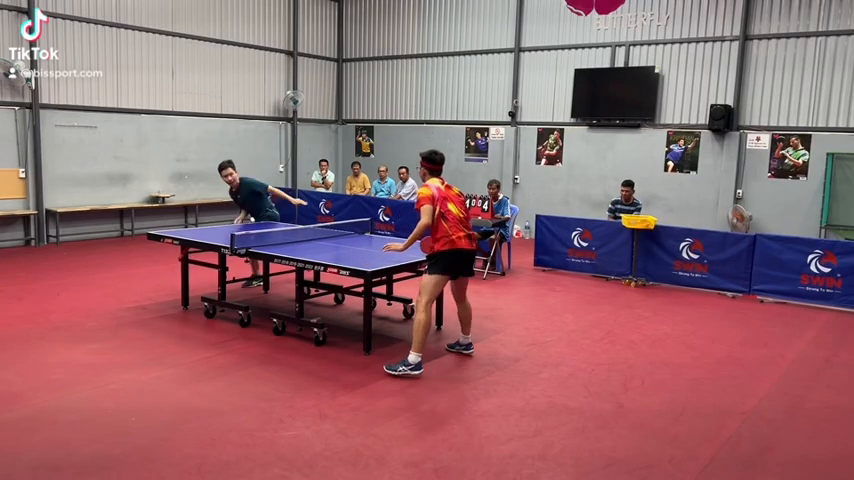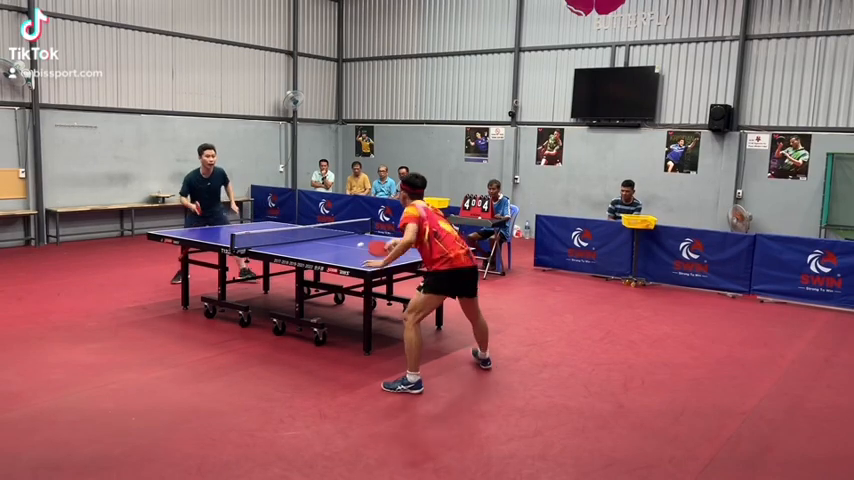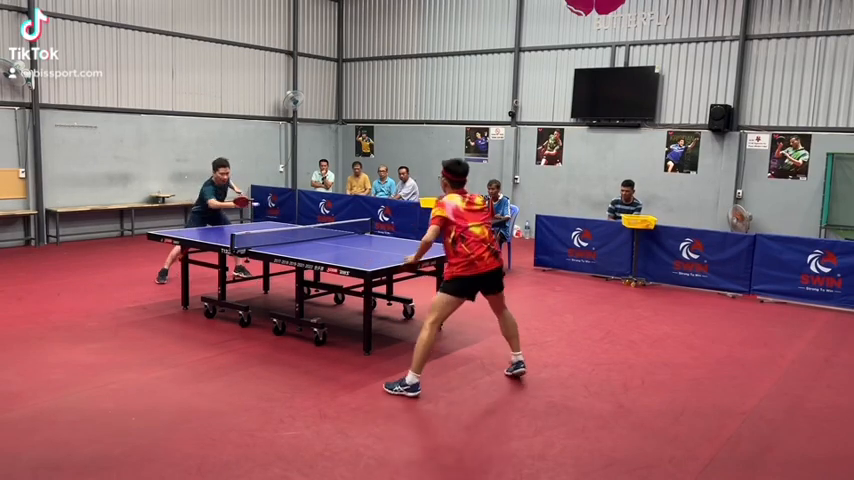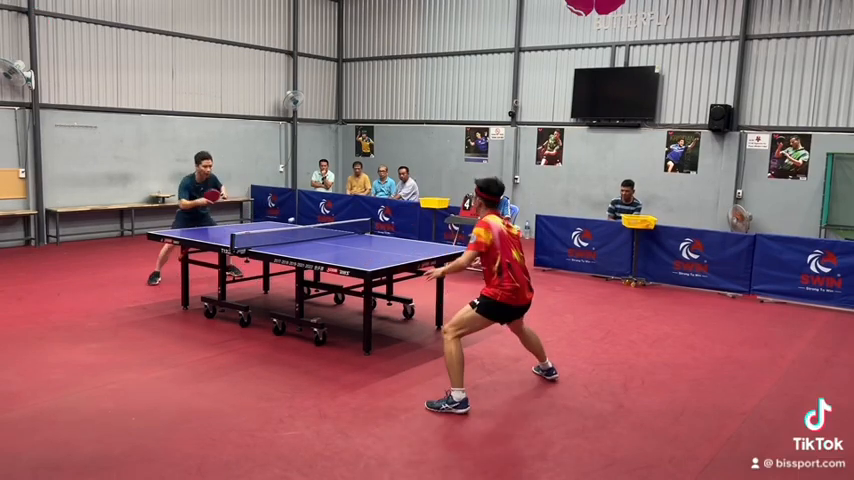
dt=0.5s
person 1, frame 1
left shoulder: (427, 190)
right shoulder: (454, 190)
left elbow: (426, 222)
left wrist: (404, 246)
left hip: (447, 251)
right hip: (467, 248)
left knee: (423, 303)
right knee: (459, 296)
left ankle: (413, 360)
right ankle: (465, 342)
person 1, frame 2
left shoulder: (412, 210)
right shoulder: (432, 211)
left elbow: (410, 239)
left wrist: (384, 262)
right wrist: (398, 243)
left hip: (445, 270)
right hip: (468, 265)
left knee: (411, 319)
right knee: (474, 315)
left ankle: (413, 379)
right ankle: (483, 357)
person 1, frame 3
left shoulder: (445, 204)
right shoulder: (480, 201)
left elbow: (428, 239)
left wrist: (415, 258)
left hip: (464, 271)
right hip: (492, 266)
left knee: (431, 321)
right knee: (501, 310)
left ankle: (412, 381)
right ankle: (517, 361)
person 1, frame 4
left shoulder: (485, 225)
right shoulder: (507, 225)
left elbow: (465, 262)
left wrist: (441, 271)
right wrist: (473, 251)
left hip: (500, 296)
right hip: (522, 295)
left knee: (451, 332)
right knee: (519, 328)
left ankle: (458, 398)
right ankle: (547, 367)
person 2, frame 1
left shoulder: (249, 183)
right shoulder: (232, 192)
left elbow: (272, 190)
left wrist: (292, 200)
right wrist: (242, 217)
left hip: (269, 217)
right hip: (261, 219)
left ankle: (256, 277)
person 2, frame 2
left shoulder: (220, 173)
right shoulder: (191, 177)
left elbow: (227, 184)
right elbow: (182, 198)
left wrist: (232, 202)
right wrist: (191, 206)
left hip: (216, 212)
right hip: (197, 214)
left ankle: (244, 270)
person 2, frame 3
left shoulder: (225, 180)
right shoulder: (208, 188)
right elbow: (212, 204)
left wrist: (235, 189)
right wrist: (229, 204)
left hip: (216, 214)
right hip: (199, 215)
left ankle: (238, 267)
right ankle: (164, 271)
person 2, frame 4
left shoulder: (212, 178)
right shoulder: (186, 182)
left elbow: (221, 187)
right elbow: (183, 205)
left wrist: (223, 193)
right wrist: (197, 202)
left hip: (203, 216)
right hip: (185, 217)
right knee: (171, 243)
left ankle: (229, 266)
right ankle: (156, 273)
